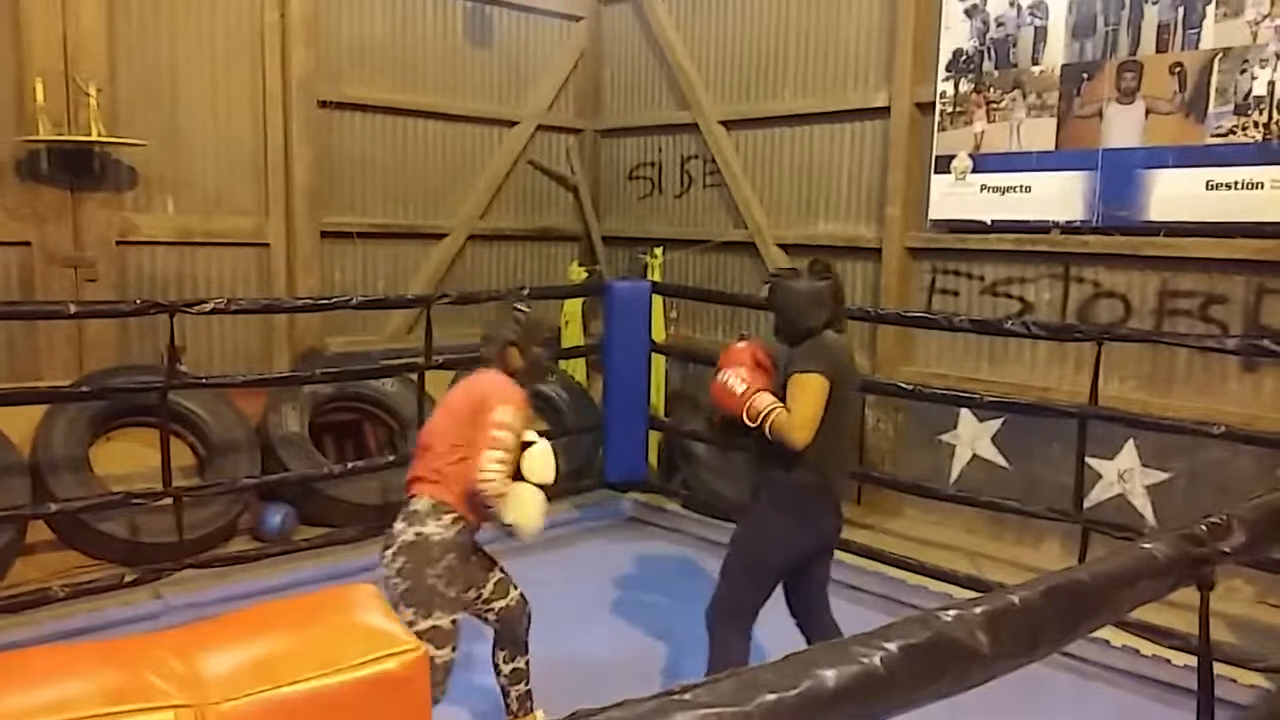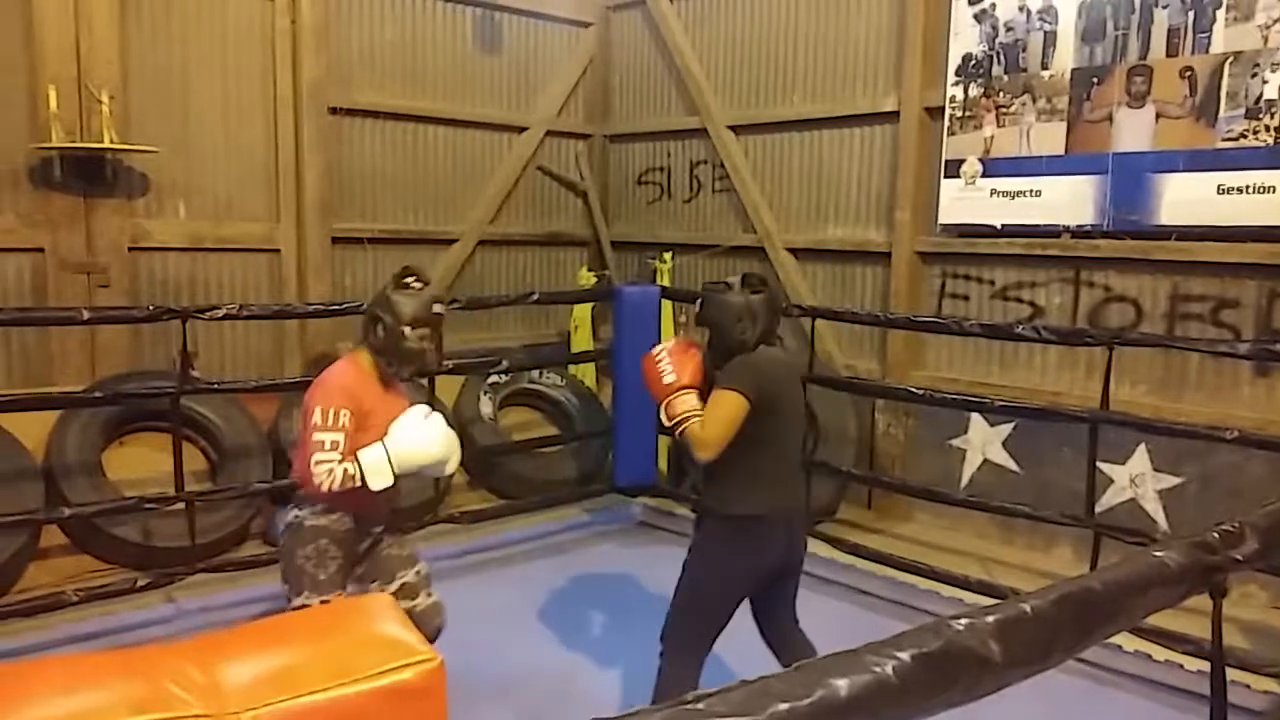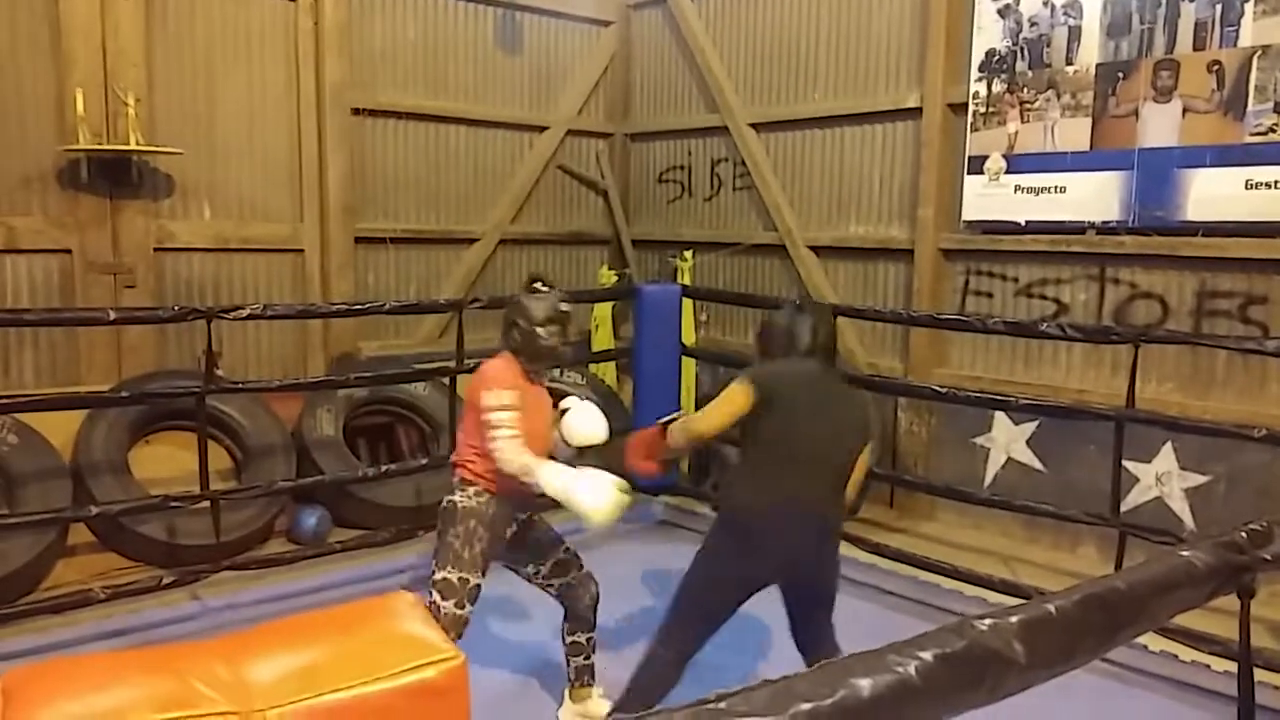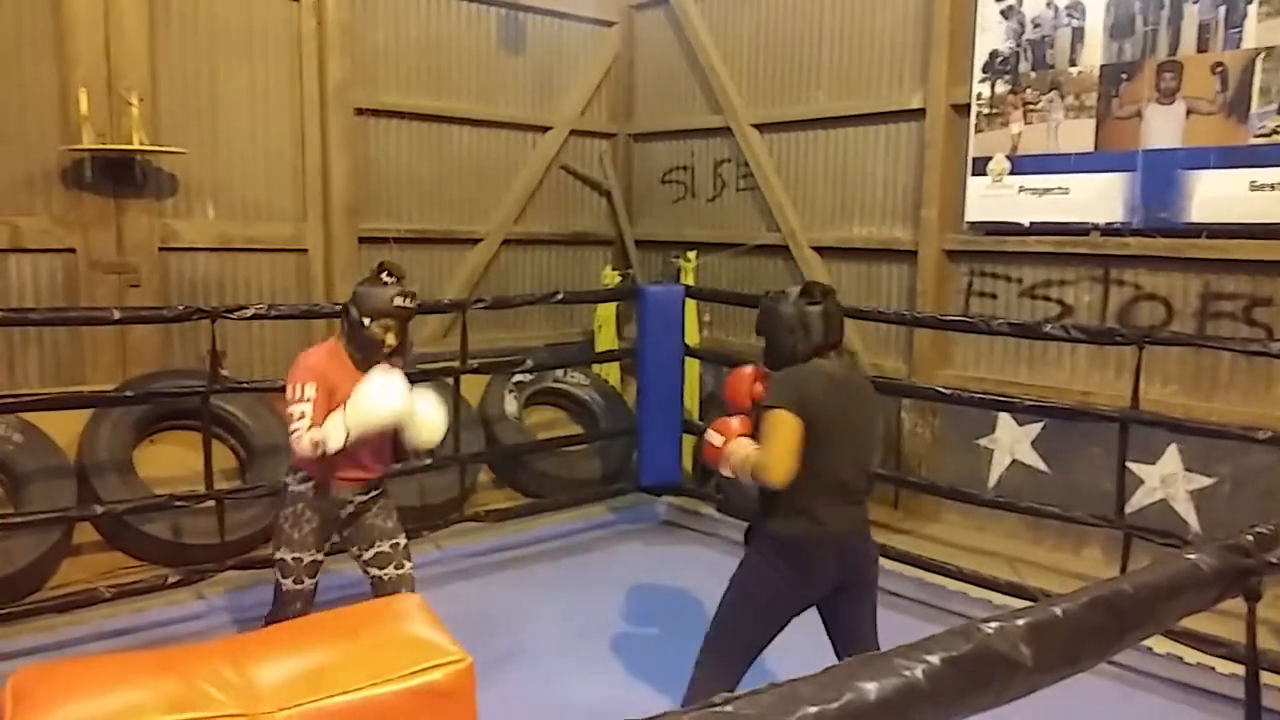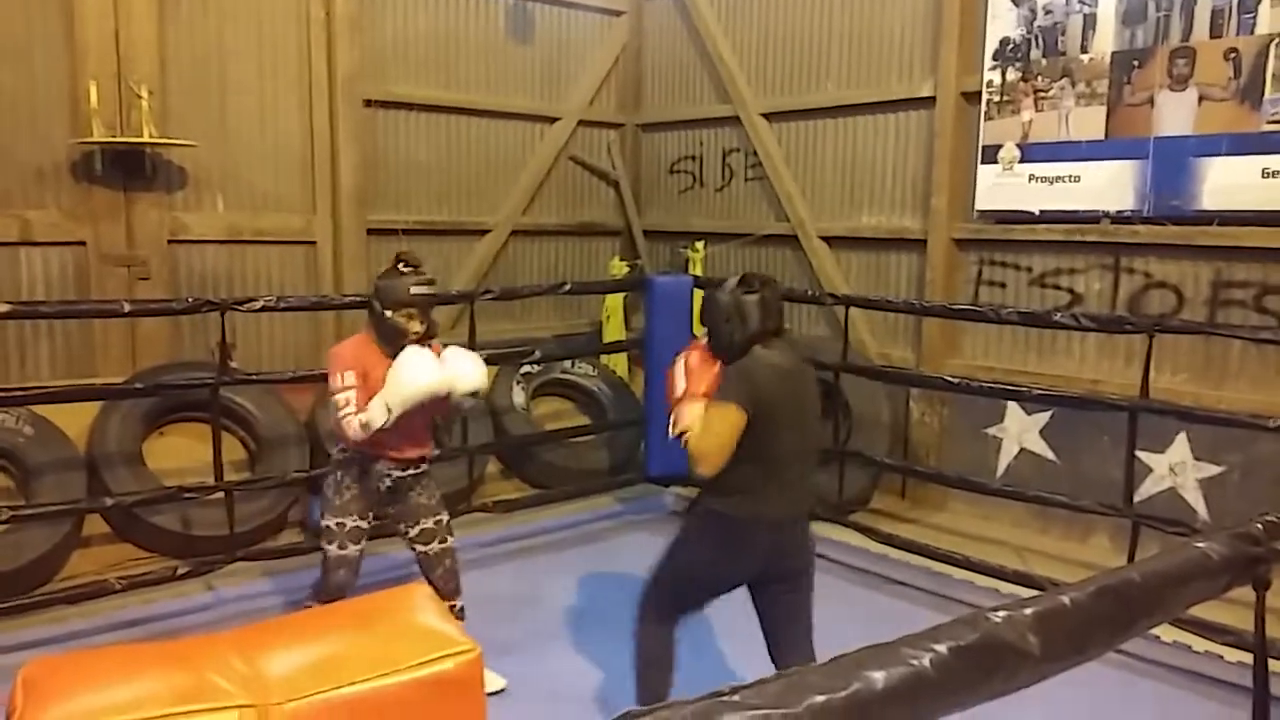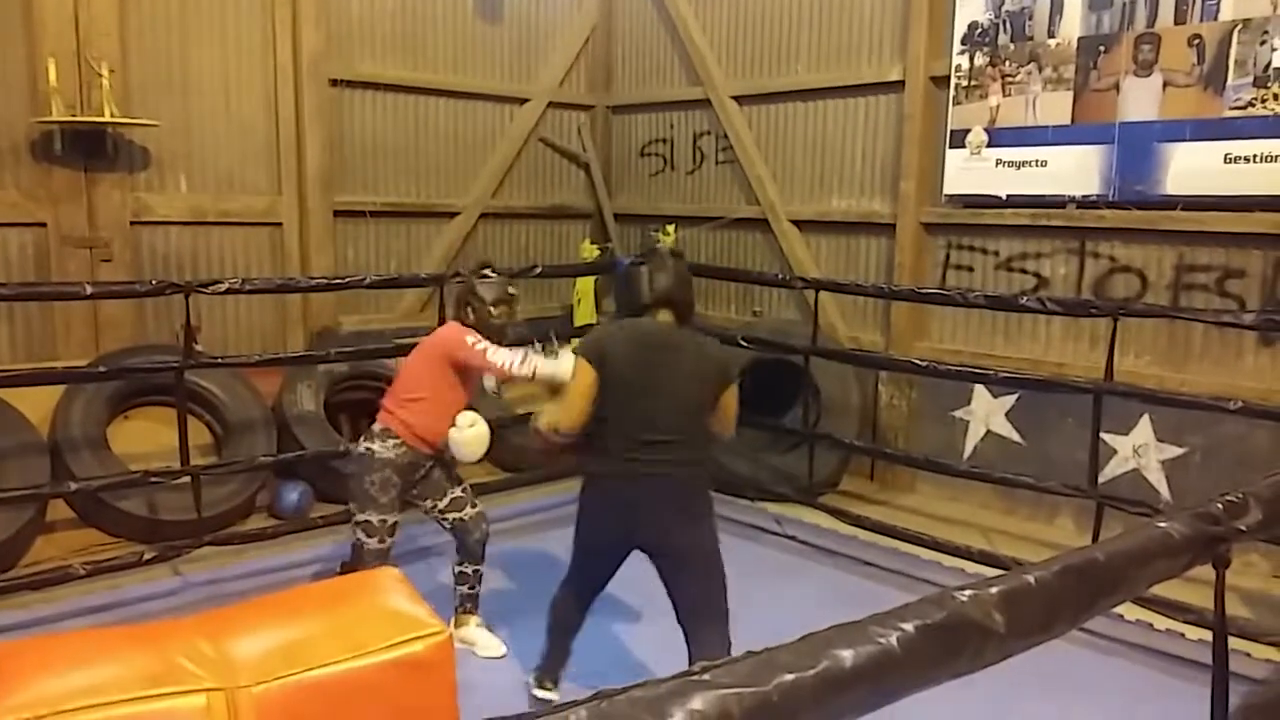
dt=0.7s
person 1, frame 1
left shoulder: (815, 355)
right shoulder: (833, 352)
left elbow: (795, 432)
left wrist: (754, 395)
right wrist: (766, 384)
left hip: (788, 502)
right hip: (821, 506)
left knee: (727, 616)
right knee: (813, 612)
person 1, frame 2
left shoulder: (746, 371)
right shoulder: (785, 365)
left elbow: (704, 446)
left wrist: (677, 392)
right wrist: (696, 387)
left hip: (736, 529)
right hip: (788, 525)
left knee: (681, 646)
right knee: (784, 633)
person 1, frame 3
left shoulder: (769, 377)
right shoulder: (860, 409)
left elbow: (705, 425)
right elbow: (845, 496)
left wrist: (665, 436)
left hip: (752, 530)
right hip: (818, 541)
left knee: (677, 638)
right knee: (820, 645)
person 1, frame 4
left shoulder: (791, 385)
right shoulder: (859, 385)
left elbow: (777, 473)
left wrist: (739, 453)
left hip: (791, 551)
right hip: (853, 548)
left knee: (719, 663)
person 1, frame 5
left shoulder: (744, 377)
right shoulder: (801, 374)
left elbow: (707, 463)
left wrist: (690, 403)
left hip: (727, 528)
right hip: (789, 534)
left knee: (655, 613)
right knee: (795, 657)
person 1, frame 6
left shoulder: (605, 342)
right shoulder: (713, 357)
left elbow: (568, 420)
right elbow: (723, 428)
left wrist: (546, 422)
left hip: (608, 495)
right hip: (681, 501)
left knee: (580, 583)
right knee: (708, 633)
left ankle: (547, 678)
person 2, frame 1
left shoulder: (475, 388)
right shoulder: (506, 394)
right elbow: (490, 480)
left wrist: (523, 463)
right wrist: (515, 506)
left hip: (450, 535)
right hip: (431, 538)
left knee: (513, 612)
right knee: (429, 670)
person 2, frame 2
left shoulder: (392, 380)
right shoulder: (339, 384)
right elbow: (324, 476)
left wrist: (429, 452)
right wrist: (394, 453)
left hip: (371, 527)
right hip: (320, 529)
left knee: (426, 619)
person 2, frame 3
left shoulder: (533, 380)
right shoulder: (497, 376)
right elbow: (509, 455)
right wrist: (569, 483)
left hip: (520, 515)
right hip: (475, 509)
left knee: (582, 591)
right knee: (444, 623)
person 2, frame 4
left shoulder: (386, 363)
right shoulder: (314, 365)
right elbow: (303, 444)
left wrist: (415, 419)
right wrist: (355, 421)
left hip: (368, 496)
right hip: (313, 496)
left knee: (399, 592)
right knee: (292, 609)
person 2, frame 5
left shoulder: (429, 351)
right shoulder: (349, 355)
left elbow: (439, 415)
right elbow: (354, 428)
left wrist: (456, 390)
right wrist: (397, 398)
left hip: (413, 473)
right hip: (357, 471)
left knee: (443, 565)
right knee: (338, 577)
person 2, frame 6
left shoulder: (465, 351)
right shoulder: (458, 339)
right elbow: (508, 364)
left wrist: (460, 428)
right wrist: (563, 369)
left hip: (427, 458)
right hip: (388, 456)
left knee: (474, 529)
right knee: (369, 559)
left ankle: (466, 623)
